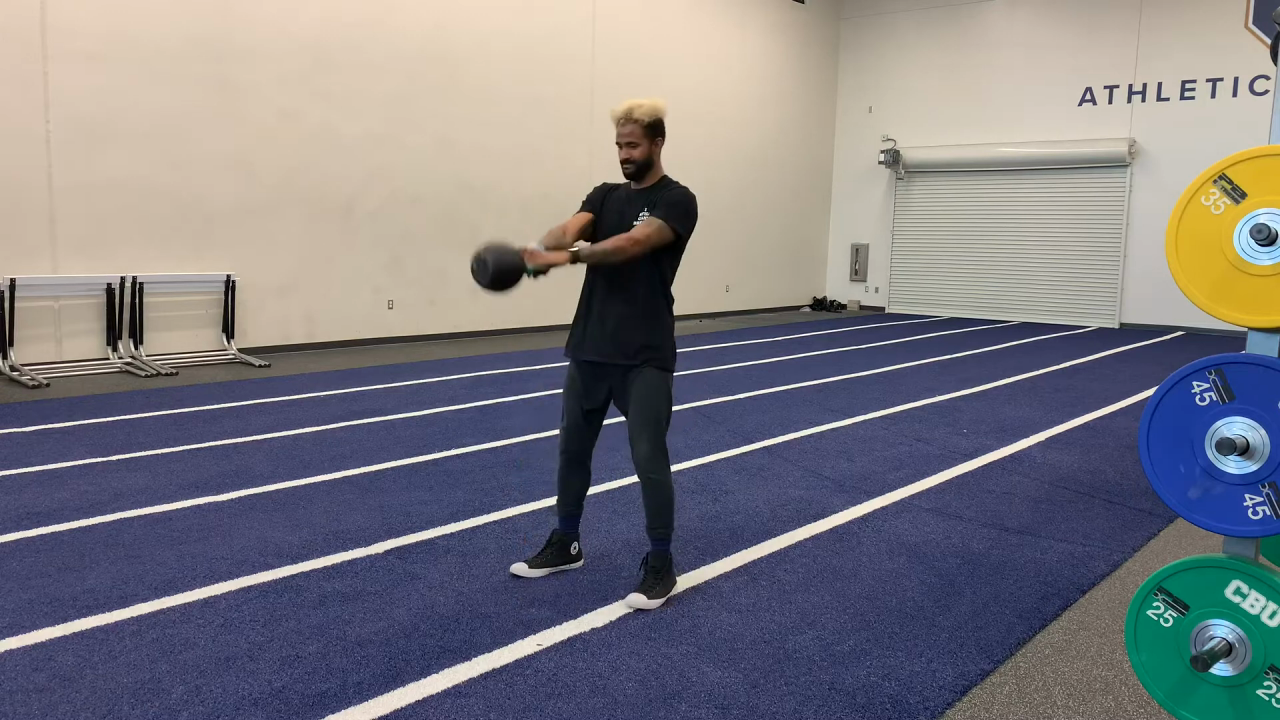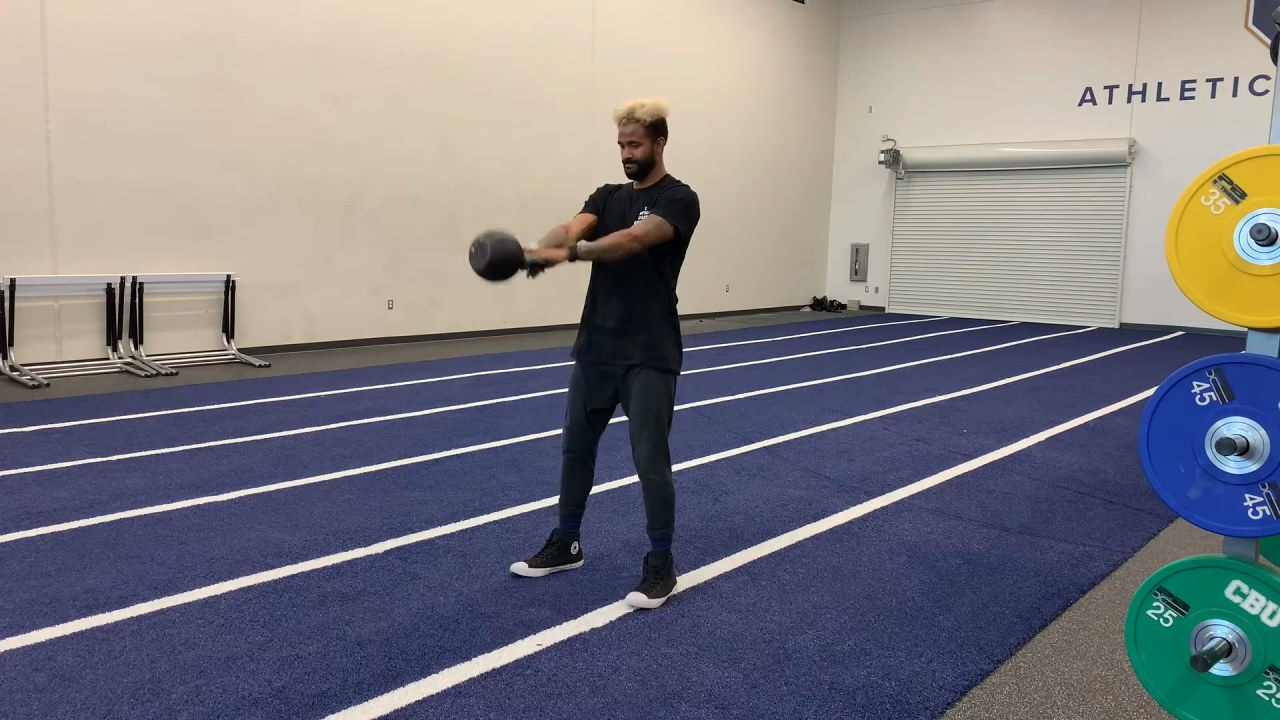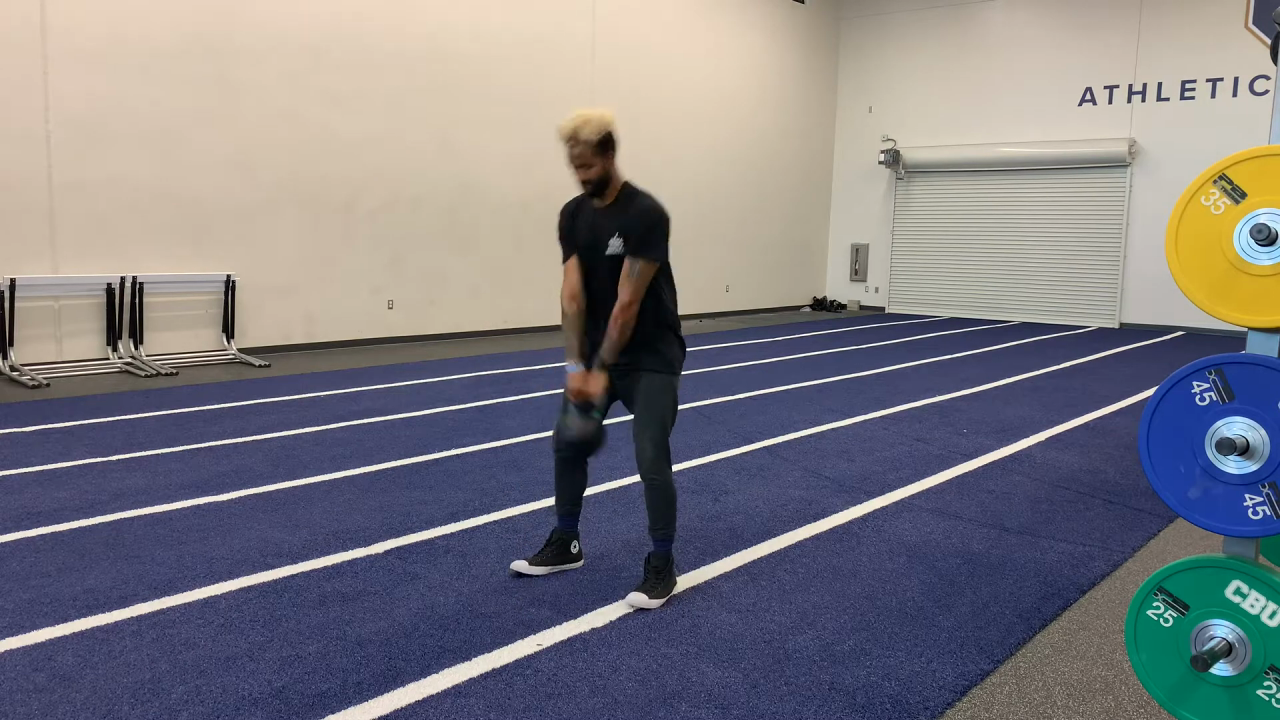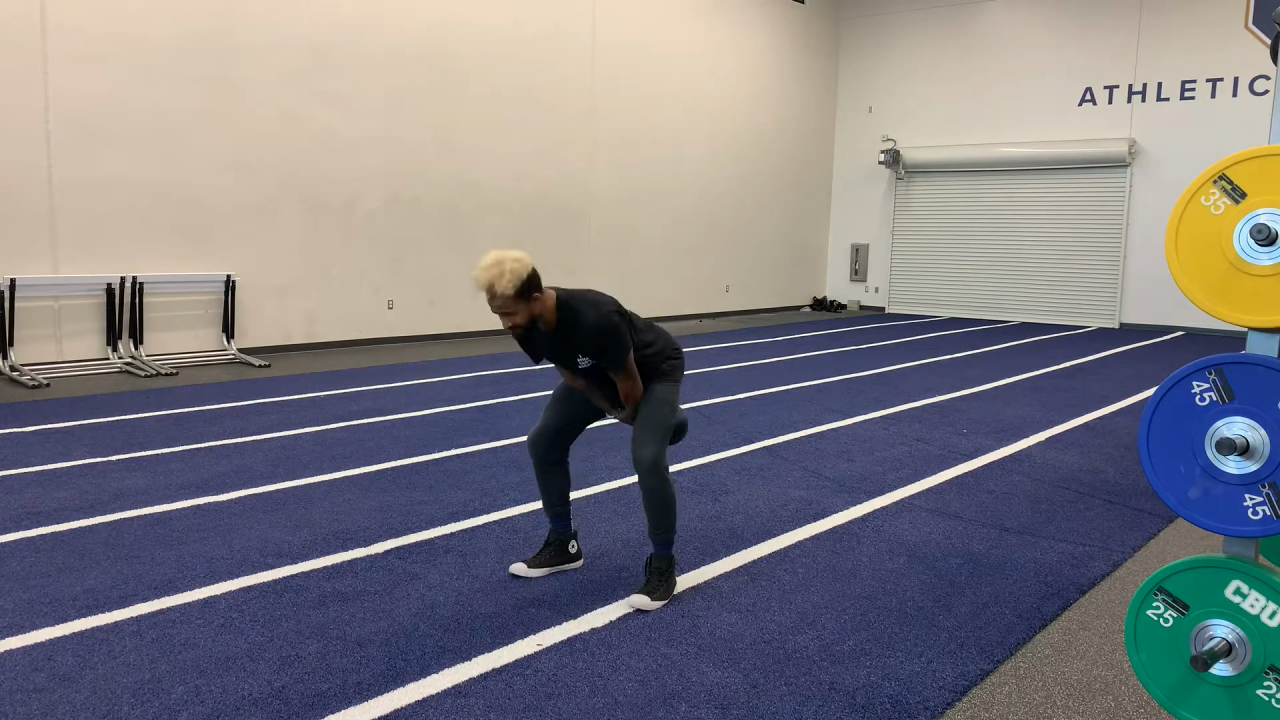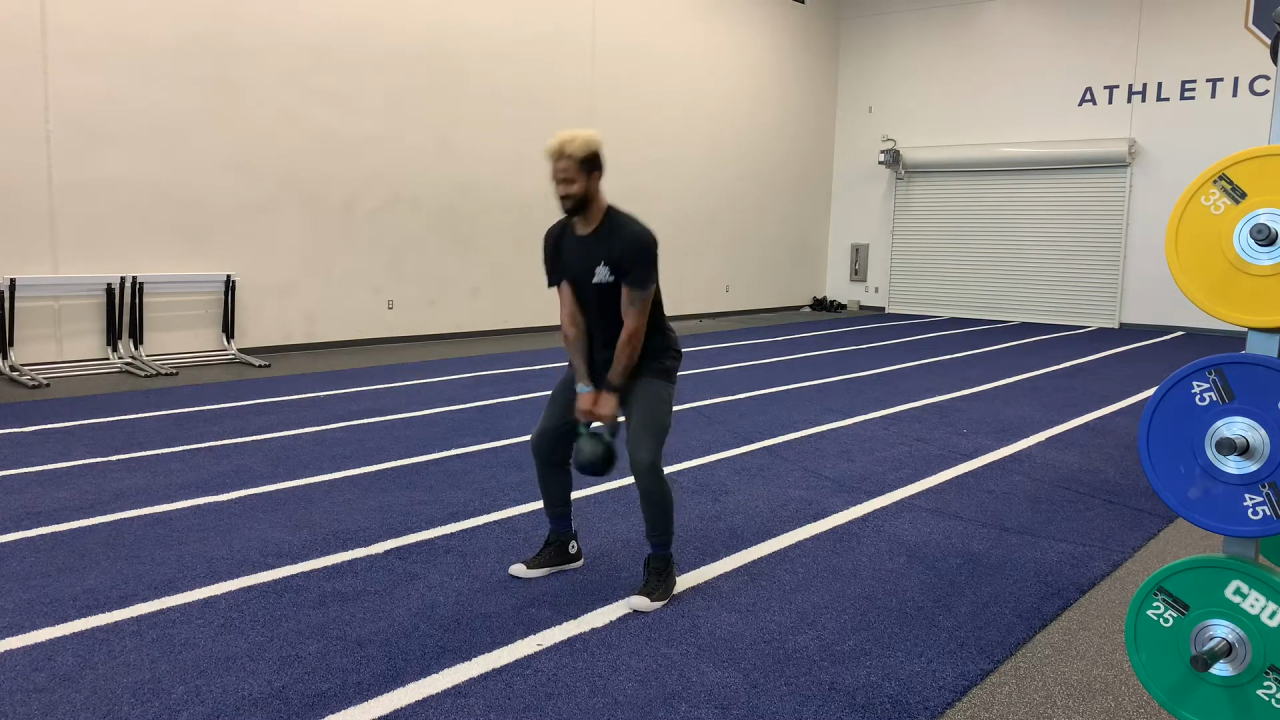
dt=0.3s
person 1, frame 1
left shoulder: (676, 200)
right shoulder: (605, 195)
left elbow: (635, 243)
right elbow: (571, 229)
left wrist: (570, 256)
right wrist: (540, 249)
left hip: (644, 356)
right hip: (589, 349)
left knee: (648, 458)
right knee: (572, 449)
left ankle: (660, 565)
right ankle: (566, 544)
person 1, frame 2
left shoulder: (678, 199)
right shoulder: (607, 196)
left elbow: (633, 241)
right elbow: (574, 228)
left wrist: (567, 251)
right wrist: (541, 249)
left hip: (649, 355)
right hip: (596, 348)
left knee: (650, 460)
right knee: (576, 448)
left ankle: (660, 564)
right ankle: (565, 543)
person 1, frame 3
left shoulder: (645, 214)
right shoulder: (573, 214)
left elbow: (629, 300)
right elbow: (573, 289)
left wrist: (604, 369)
right wrist: (576, 363)
left hip: (650, 356)
right hip: (597, 351)
left knee: (651, 458)
right knee: (567, 444)
left ankle: (662, 565)
right ankle: (565, 543)
person 1, frame 4
left shoulder: (596, 318)
right shoulder: (526, 328)
left elbow: (628, 384)
right elbow: (572, 374)
left wrist: (631, 417)
right wrist: (614, 410)
left hip: (653, 369)
left knee: (648, 456)
right knee: (544, 443)
left ankle: (663, 567)
right ankle: (562, 543)
person 1, frame 5
left shoulder: (632, 238)
right shoulder: (557, 238)
left elbow: (635, 327)
right elbow: (571, 318)
left wrist: (613, 392)
right wrist: (585, 387)
left hip: (648, 364)
right hip: (595, 358)
left knee: (644, 459)
right knee: (546, 442)
left ankle: (661, 565)
right ankle: (563, 545)
